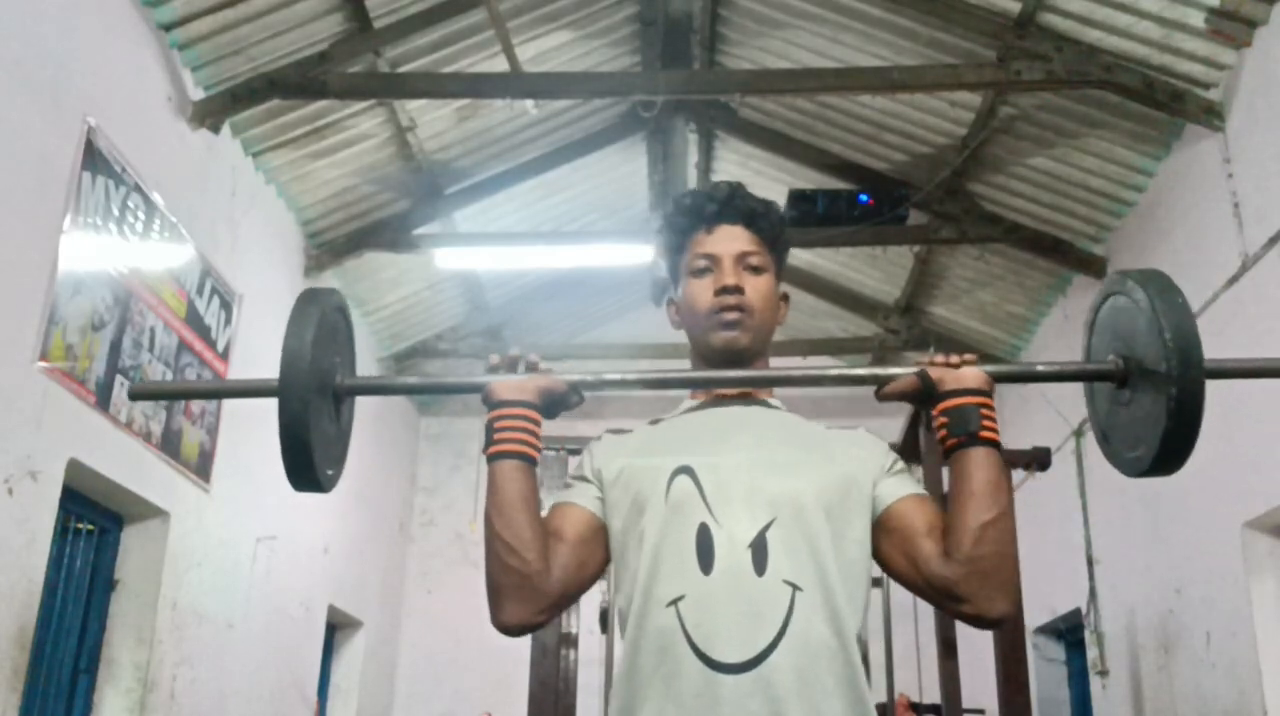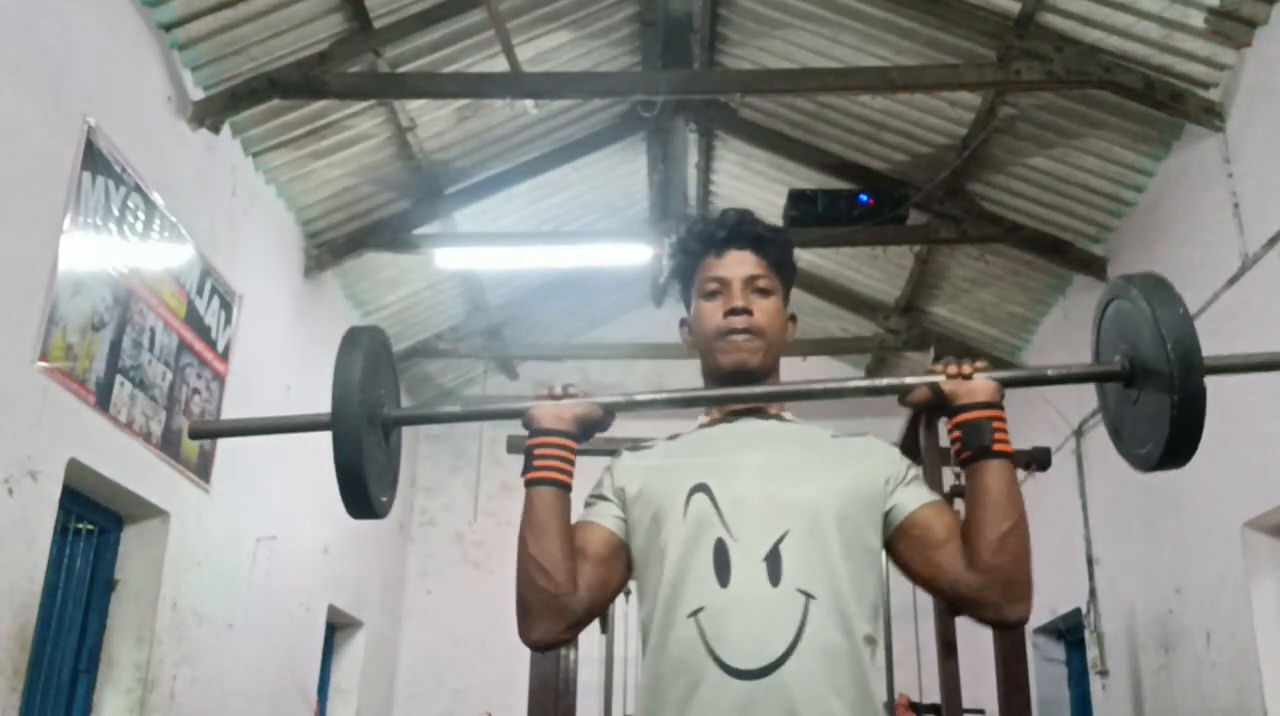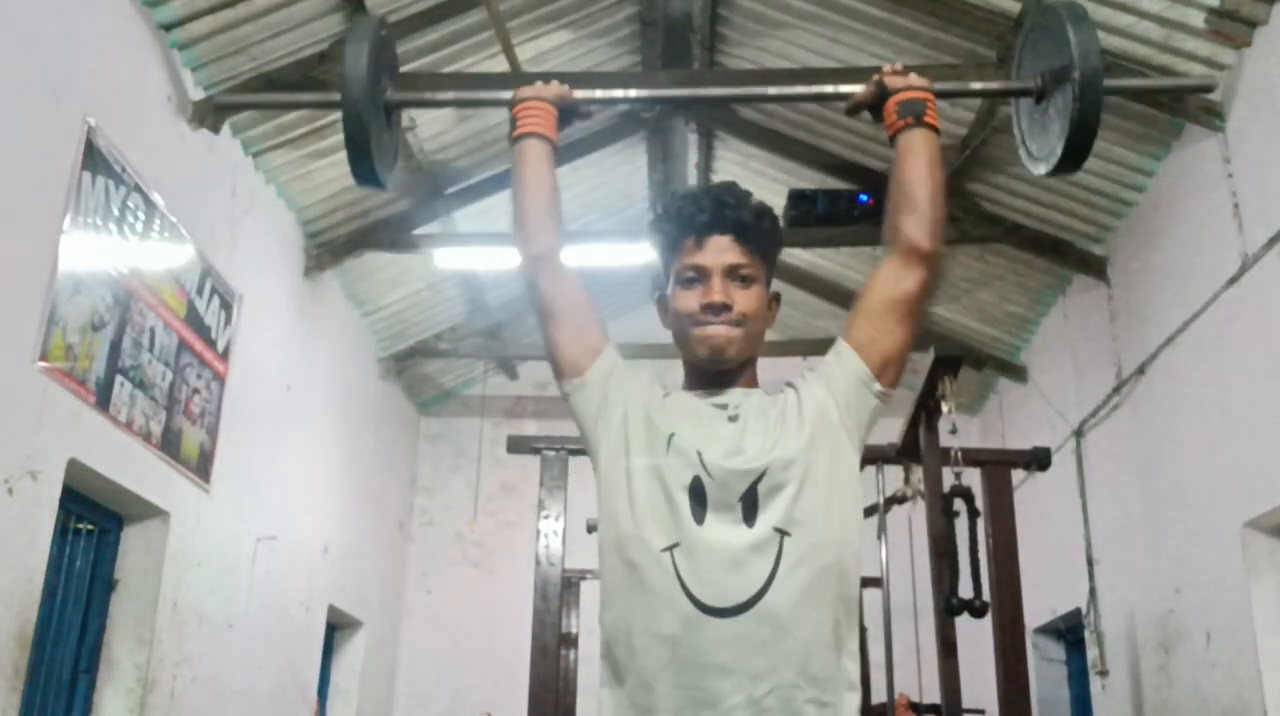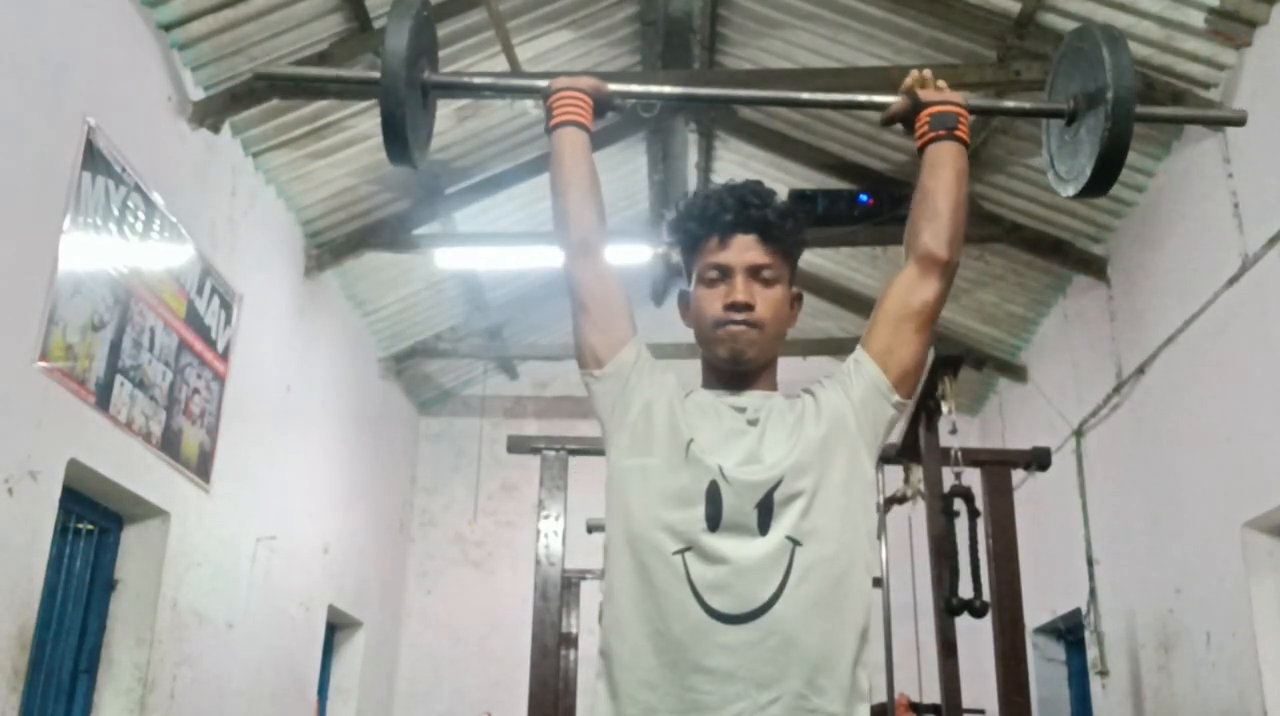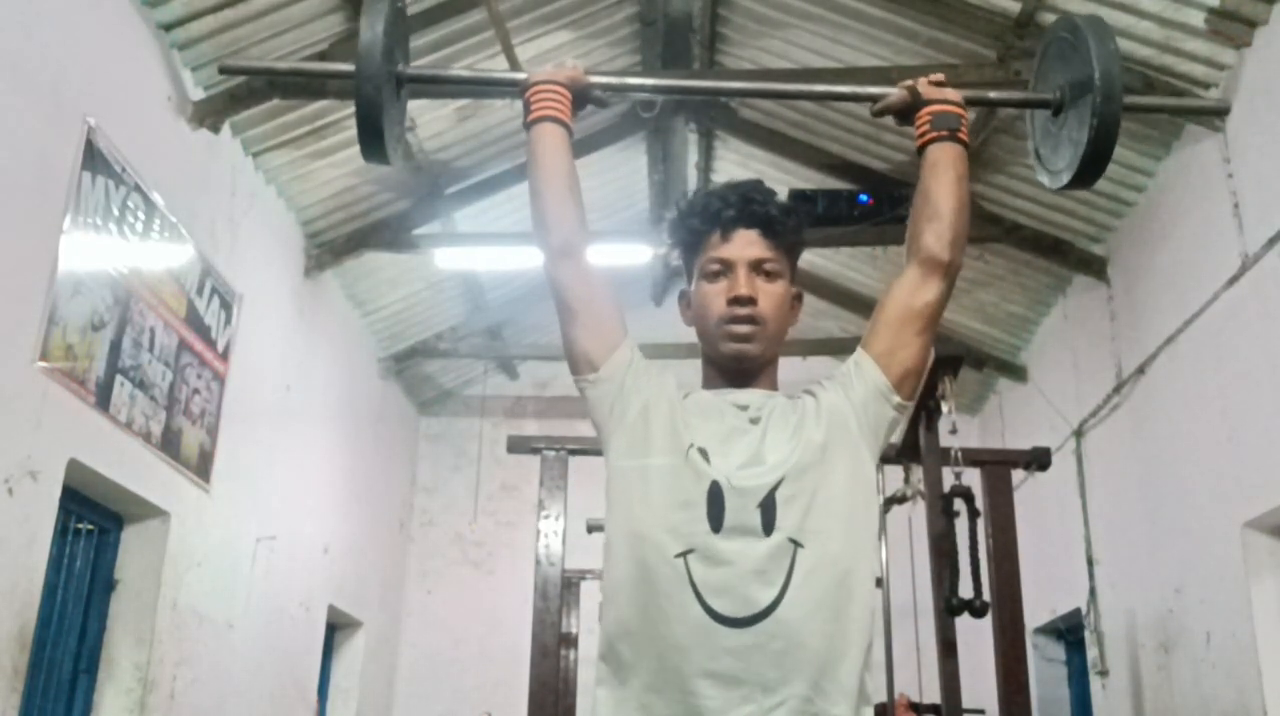
dt=1s
person 1, frame 1
left shoulder: (857, 456)
right shoulder: (615, 459)
left elbow: (980, 594)
right elbow: (522, 602)
left wrist: (966, 410)
right wrist: (514, 419)
person 1, frame 2
left shoulder: (869, 462)
right shoulder: (636, 474)
left elbow: (999, 598)
right elbow: (547, 619)
left wrist: (980, 422)
right wrist: (551, 446)
person 1, frame 3
left shoulder: (826, 411)
right shoulder: (623, 413)
left elbow: (913, 251)
right elbow: (544, 263)
left wrist: (912, 113)
right wrist: (535, 121)
person 1, frame 4
left shoulder: (842, 418)
right shoulder: (641, 411)
left elbow: (930, 263)
right elbow: (584, 253)
left wrist: (943, 125)
right wrist: (569, 113)
person 1, frame 5
left shoulder: (844, 419)
right shoulder: (640, 412)
left elbow: (933, 264)
right elbow: (566, 255)
left wrist: (942, 122)
right wrist: (548, 107)
